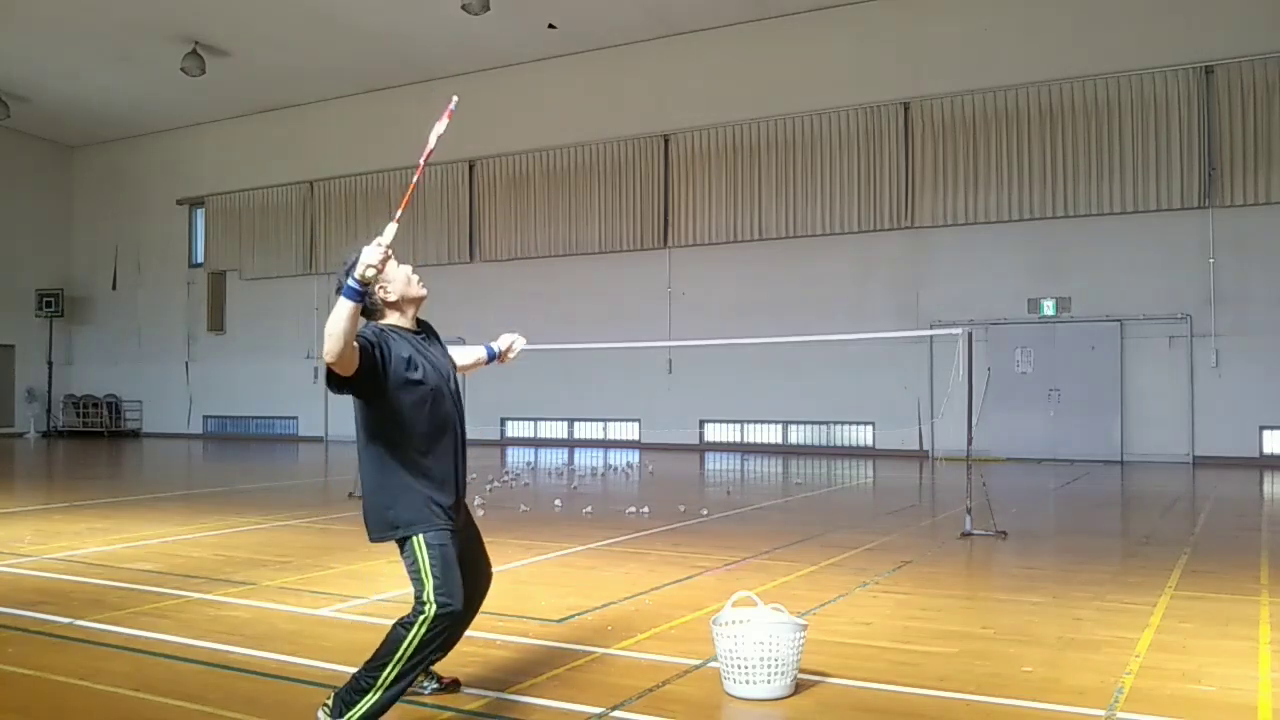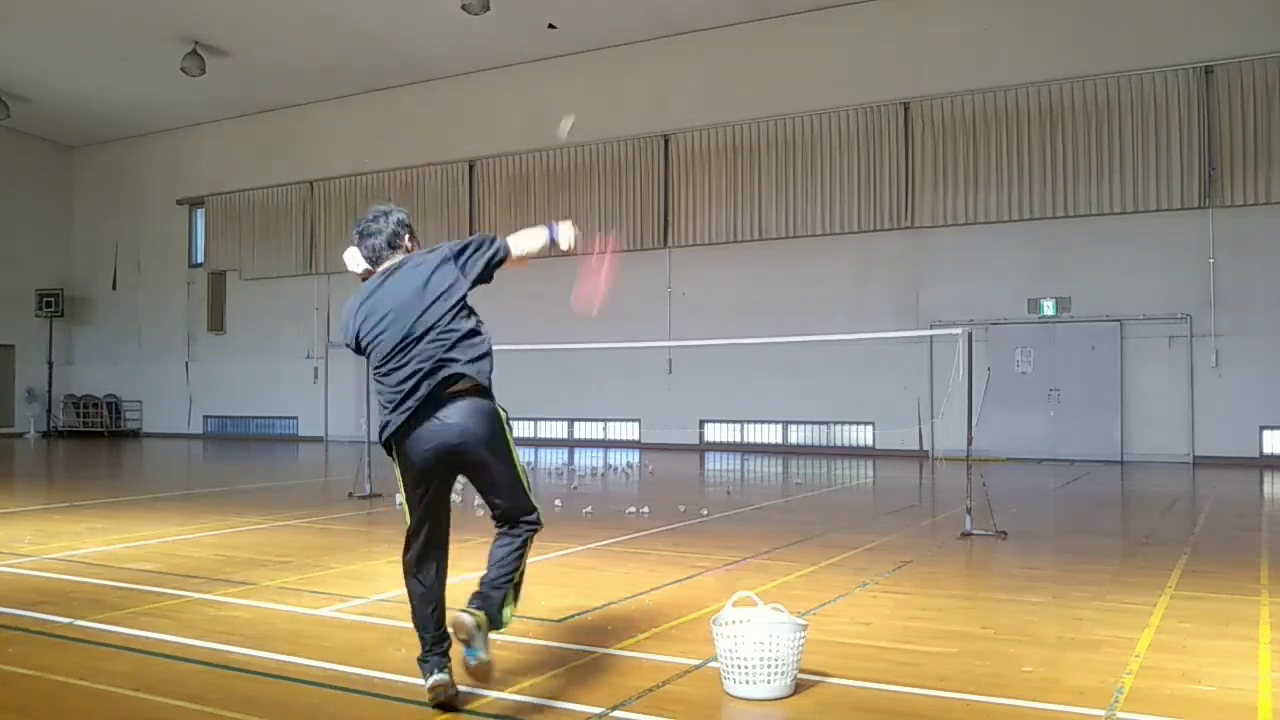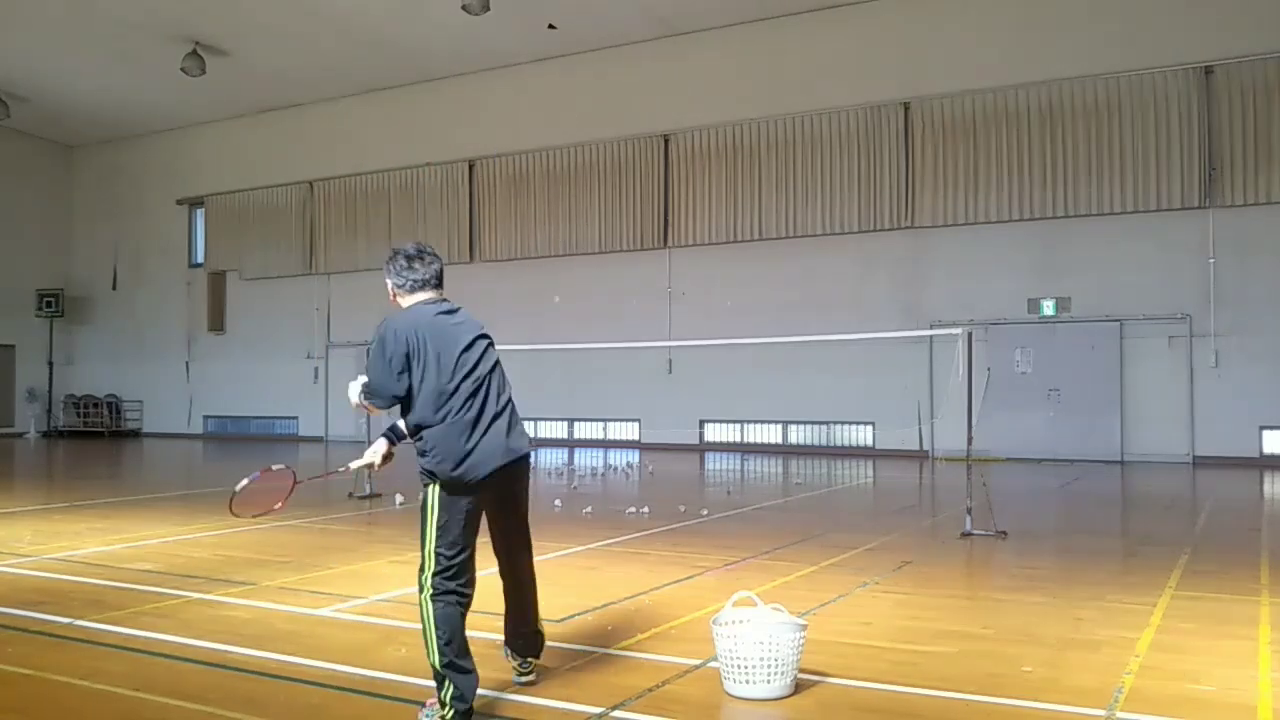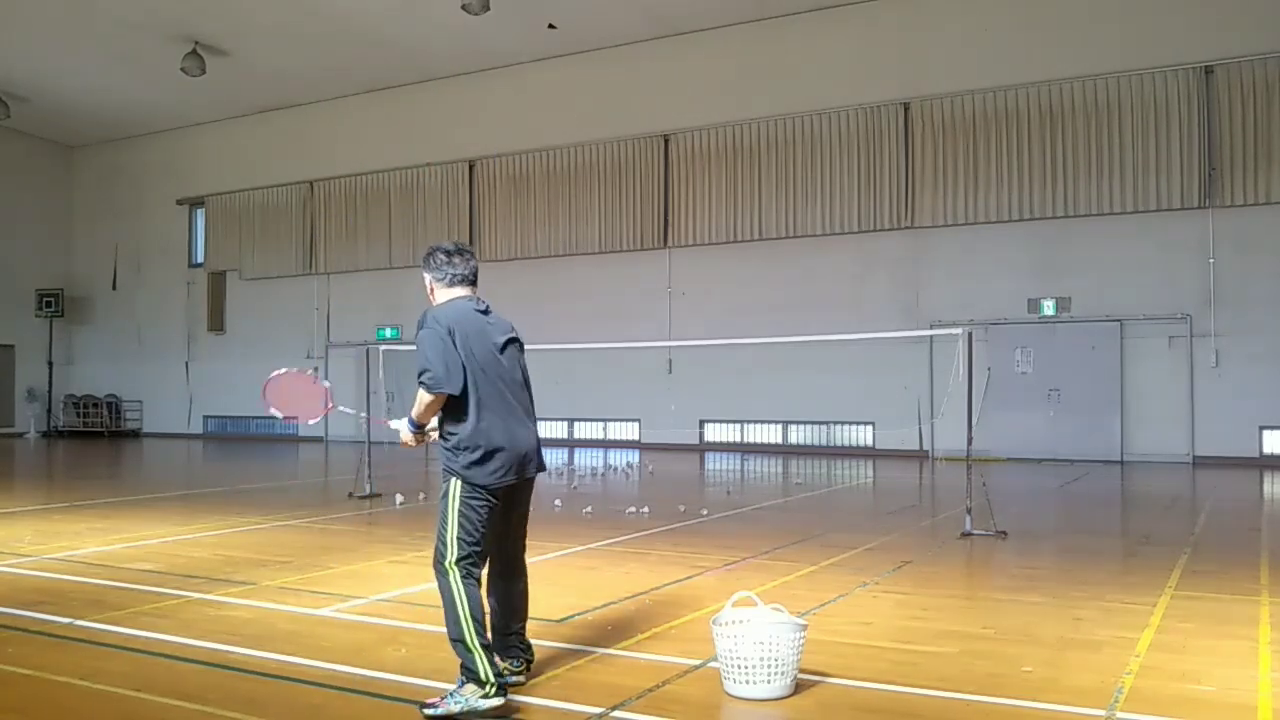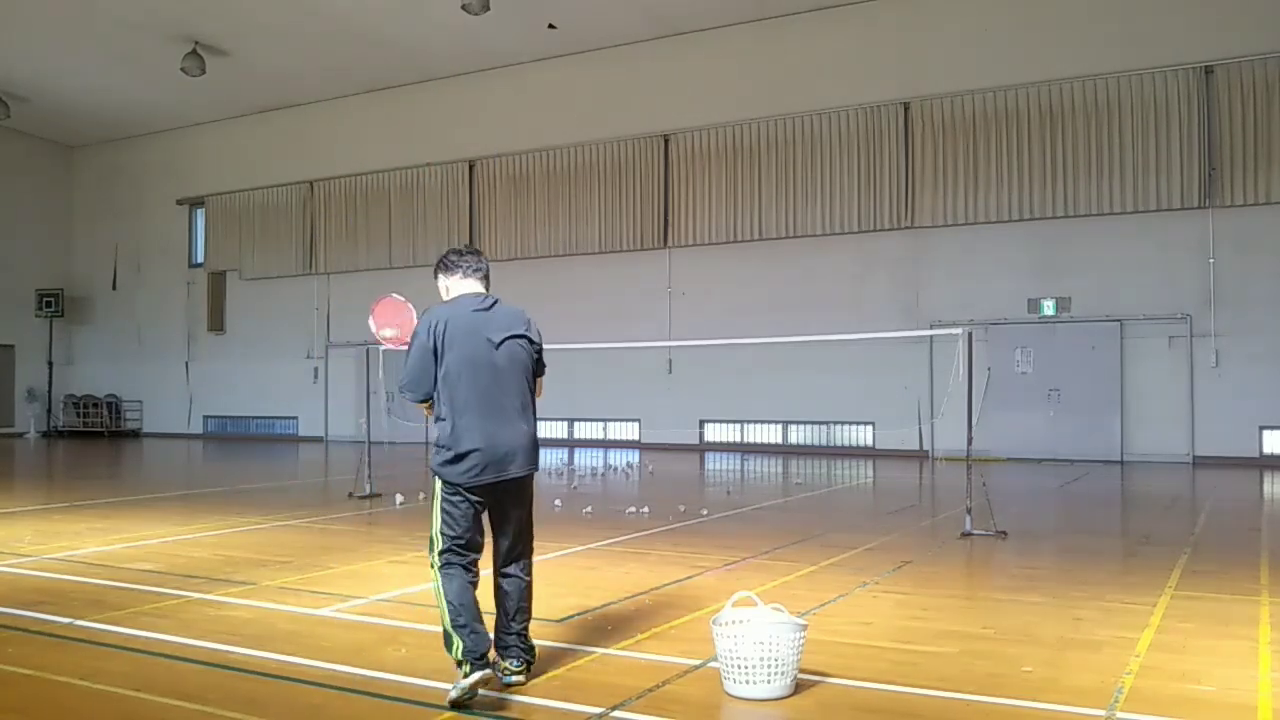
dt=0.3s
person 1, frame 1
left shoulder: (420, 343)
right shoulder: (375, 347)
right elbow: (334, 357)
left wrist: (491, 351)
right wrist: (355, 283)
left hip: (441, 497)
right hip: (412, 504)
left knee: (473, 580)
right knee: (437, 607)
left ankle: (417, 672)
person 1, frame 2
left shoulder: (357, 308)
right shoulder: (440, 261)
right elbow: (512, 249)
right wrist: (553, 234)
left hip: (408, 435)
right hip: (468, 415)
left knee: (425, 548)
right knee: (518, 519)
left ankle: (436, 664)
right ankle: (481, 612)
person 1, frame 3
left shoulder: (398, 328)
right shoulder: (467, 322)
left elbow: (382, 401)
left wrist: (362, 394)
right wrist: (391, 438)
left hip: (454, 466)
right hip: (509, 453)
left knee: (444, 583)
right knee: (514, 557)
right ankle: (525, 653)
person 1, frame 4
left shoulder: (439, 320)
right shoulder: (501, 324)
left elbow: (436, 388)
left wrist: (414, 424)
right wrist: (438, 426)
left hip: (475, 461)
right hip: (521, 456)
left knee: (458, 566)
right knee: (508, 559)
left ankle: (480, 681)
right ankle: (513, 657)
person 1, frame 5
left shoulder: (436, 319)
right shoulder: (521, 321)
left elbow: (419, 396)
left hip: (461, 459)
right hip: (517, 457)
left knee: (453, 561)
right knee: (513, 560)
left ankle: (472, 659)
right ankle: (514, 657)
